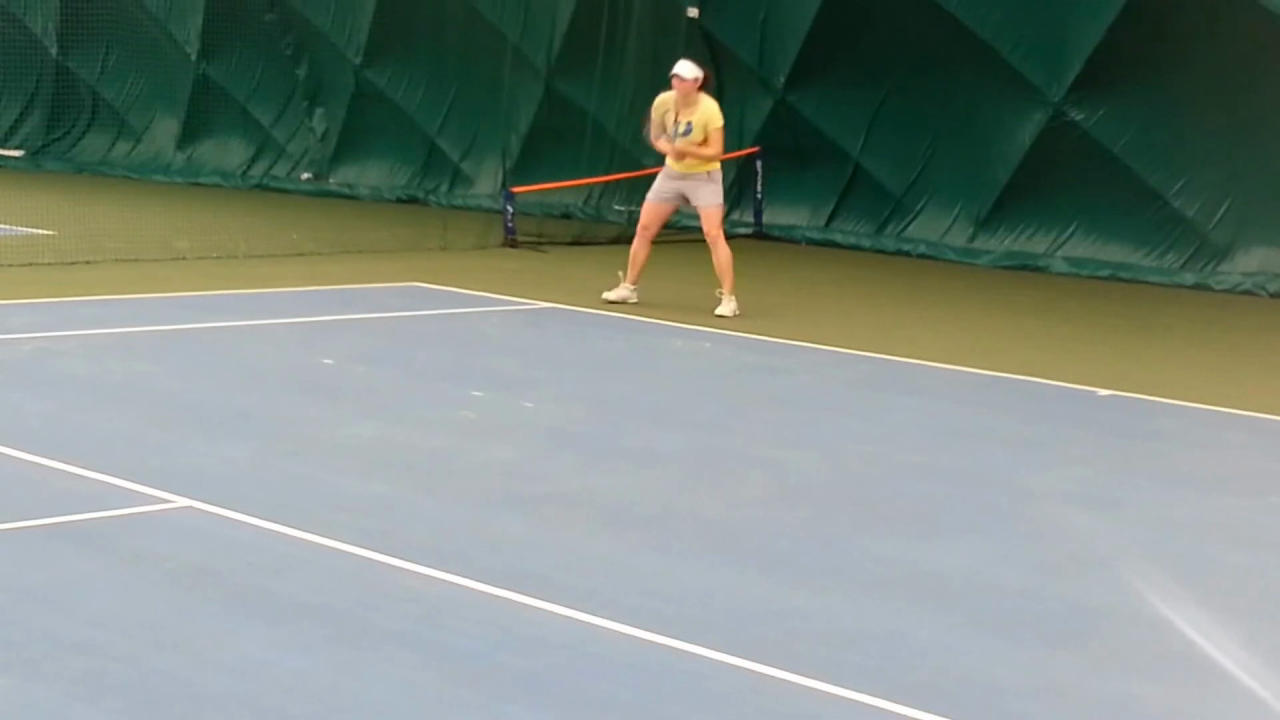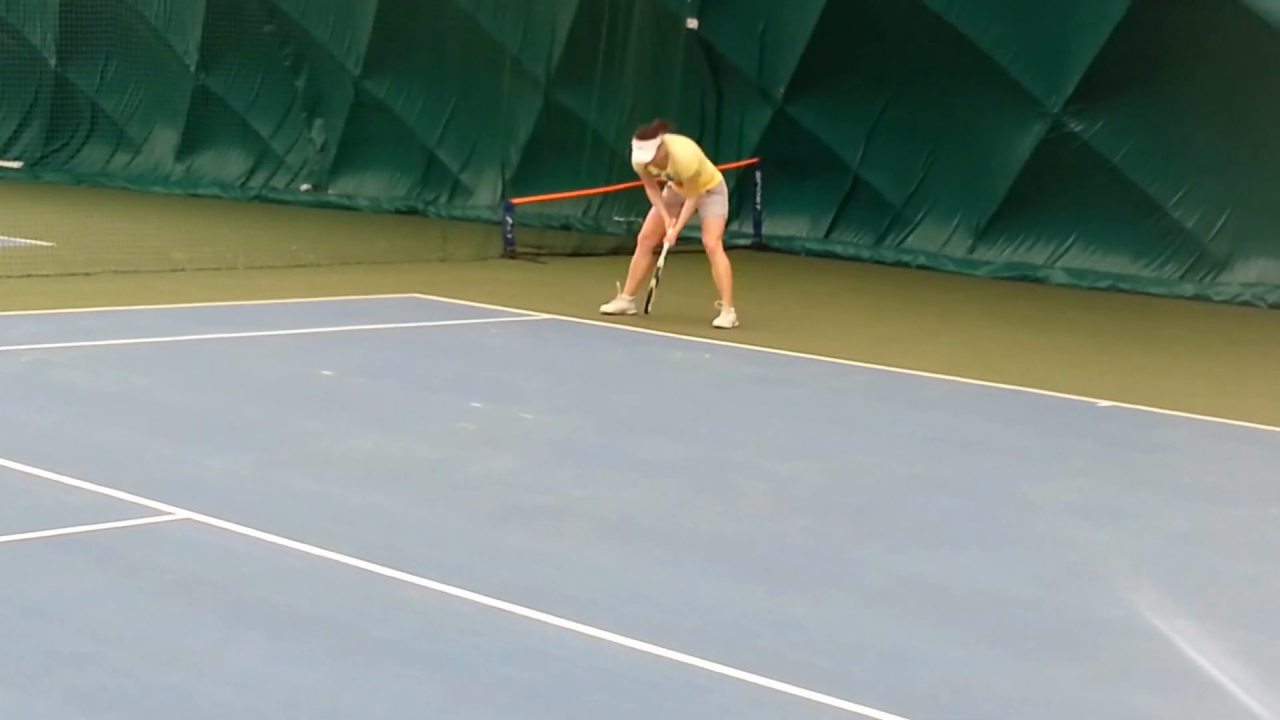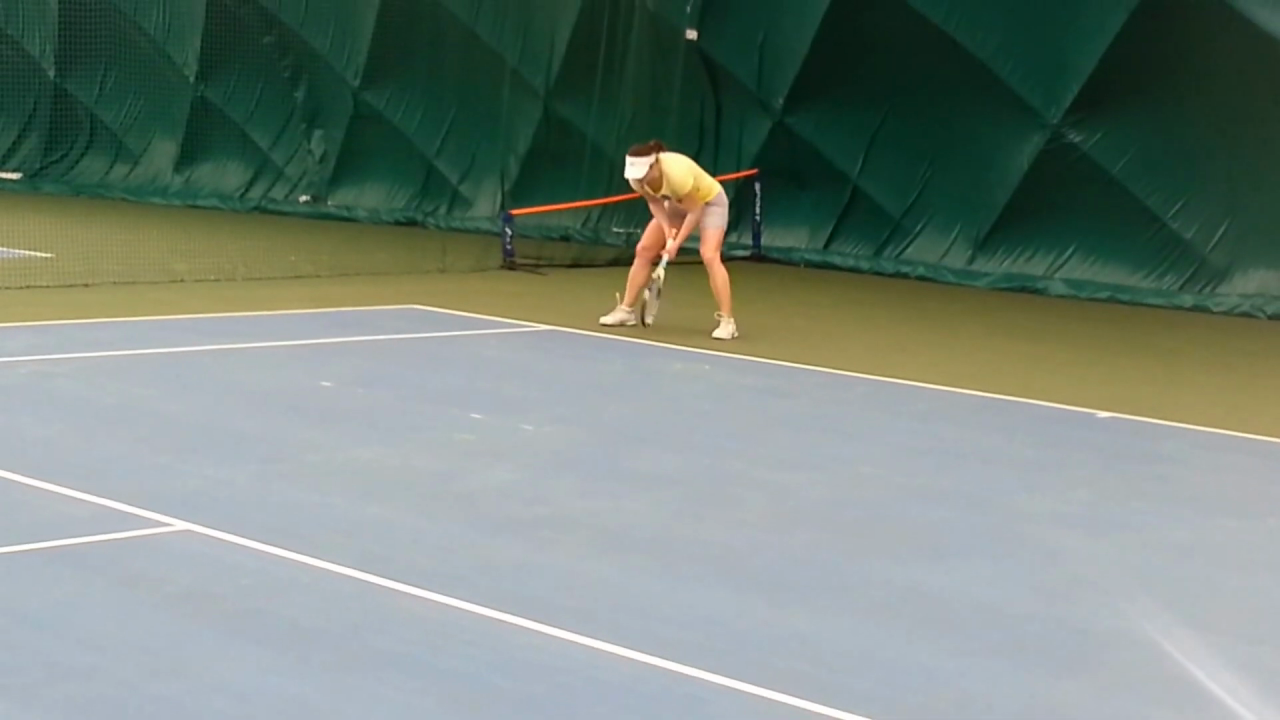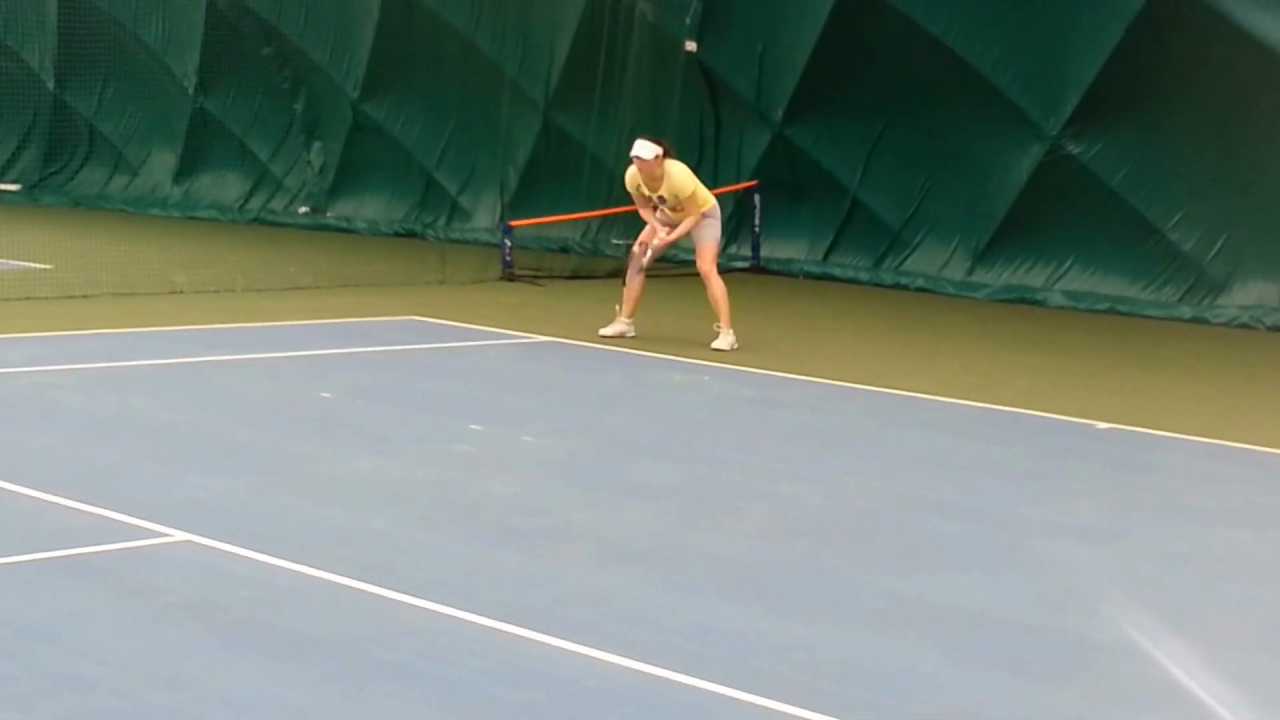
dt=0.4s
person 1, frame 1
left shoulder: (709, 109)
right shoulder: (662, 102)
left elbow: (716, 152)
right elbow: (656, 139)
left wrist: (686, 149)
right wrist: (671, 150)
left hip: (704, 176)
right hip: (671, 173)
left knee: (713, 234)
right knee: (644, 228)
left ankle: (728, 299)
right ankle: (629, 287)
person 1, frame 2
left shoulder: (683, 155)
right shoulder: (639, 157)
left elbow: (693, 197)
right elbow: (651, 188)
left wrist: (676, 230)
right wrist: (666, 217)
left hip: (709, 189)
right hip: (676, 190)
left knee: (712, 244)
right knee: (645, 239)
left ankle: (728, 310)
right ankle: (627, 298)
person 1, frame 3
left shoulder: (676, 173)
right shoulder: (637, 176)
left elbow: (695, 211)
right elbow: (655, 203)
left wrist: (677, 242)
right wrist: (667, 228)
left hip: (710, 202)
right hip: (678, 203)
left knee: (710, 256)
right knee: (644, 250)
left ankle: (727, 321)
right ankle: (626, 310)
person 1, frame 4
left shoulder: (678, 176)
right shoulder: (632, 176)
left elbow: (694, 215)
right elbow: (644, 208)
left wrist: (670, 238)
right wrist: (658, 227)
left hip: (703, 213)
right hip: (669, 214)
left knee: (707, 269)
right knee: (636, 259)
left ankle: (726, 332)
right ankle: (625, 322)
